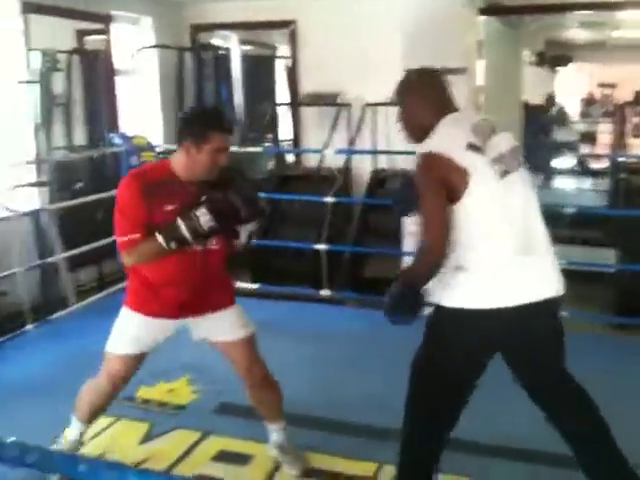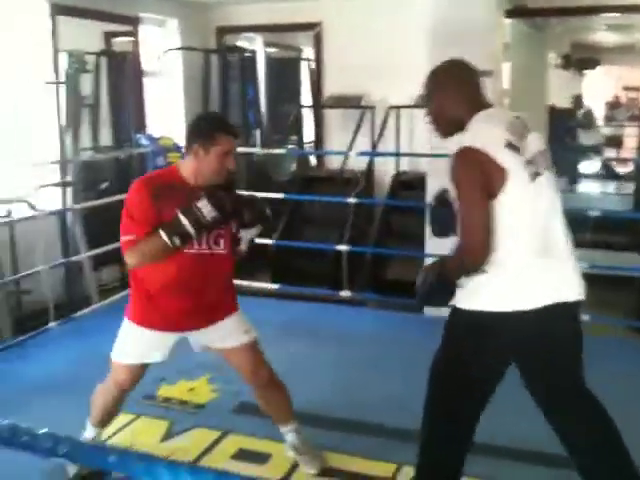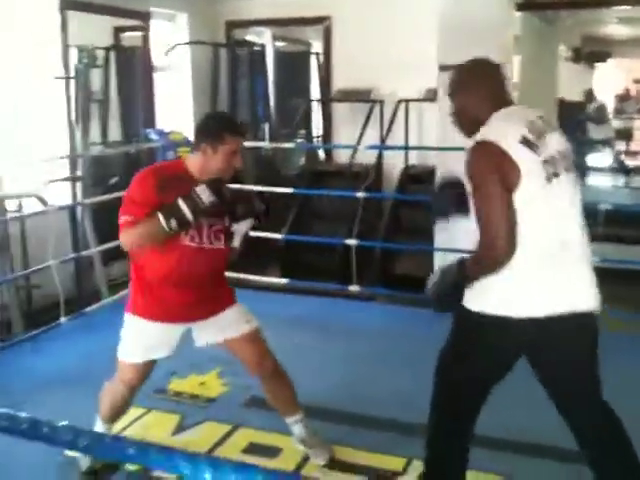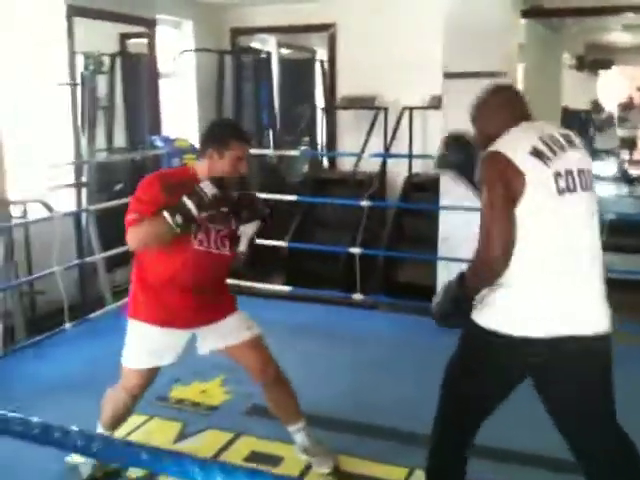
dt=0.1s
person 1, frame 1
left shoulder: (435, 158)
right shoulder: (494, 133)
left elbow: (433, 251)
left wrist: (405, 288)
left hip: (478, 296)
right hip: (538, 288)
left knee: (430, 398)
right knee: (556, 388)
person 1, frame 2
left shoulder: (471, 154)
right shoulder: (522, 129)
left elbow: (476, 250)
left wrist: (440, 271)
right wrist: (461, 204)
left hip: (496, 301)
right hip: (558, 292)
left knee: (450, 402)
right knee: (570, 399)
person 1, frame 3
left shoulder: (488, 149)
right shoulder: (549, 132)
left elbow: (499, 245)
left wrist: (461, 274)
right wrist: (479, 194)
left hip: (506, 302)
right hip: (573, 298)
left knee: (453, 399)
right knee: (588, 410)
person 1, frame 4
left shoulder: (498, 160)
right shoulder: (574, 147)
left elbow: (495, 255)
left wrist: (462, 289)
left hip: (514, 320)
right hip: (583, 317)
left knee: (458, 411)
right knee: (598, 433)
person 2, frame 1
left shoulder: (222, 186)
right shoulder: (140, 184)
left elbow: (237, 245)
right elbow: (131, 255)
left wrist: (247, 220)
right wrist: (186, 227)
left hip: (211, 299)
right hip: (150, 302)
left knee: (255, 371)
right knee: (113, 377)
left ankle: (279, 440)
right ankle: (72, 436)
person 2, frame 2
left shoulder: (225, 192)
right shoulder: (149, 189)
left elbow: (235, 251)
right elbow: (135, 257)
left wrist: (247, 228)
right wrist: (190, 222)
left hip: (215, 308)
right hip: (152, 312)
left knee: (261, 375)
right knee: (119, 383)
left ankle: (294, 440)
right ankle: (89, 440)
person 2, frame 3
left shoulder: (225, 193)
right shoulder: (153, 180)
left elbow: (228, 250)
right elbow: (130, 240)
left wrist: (243, 222)
right wrist: (187, 207)
left hip: (213, 301)
right hip: (153, 305)
left knee: (265, 365)
right knee: (128, 380)
left ankle: (302, 432)
right ankle: (98, 435)
person 2, frame 4
left shoulder: (229, 199)
right shoulder: (161, 184)
left elbow: (234, 258)
right elbow: (136, 239)
left wrist: (248, 228)
right wrist: (192, 205)
left hip: (216, 307)
right hip: (157, 309)
left knee: (268, 371)
right knee: (131, 387)
left ankle: (304, 440)
